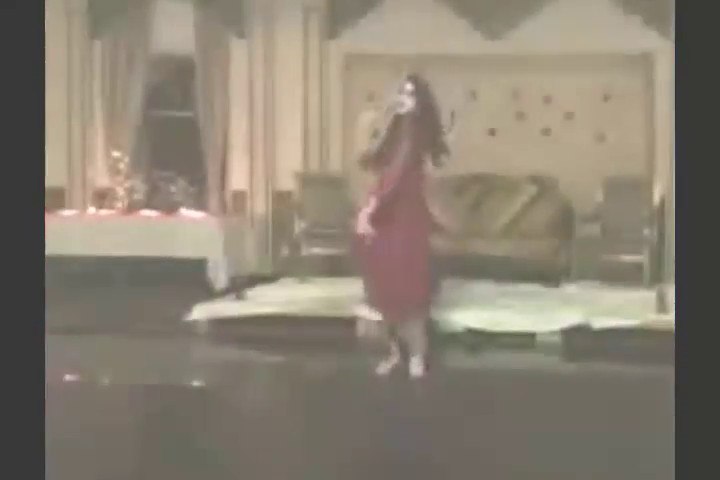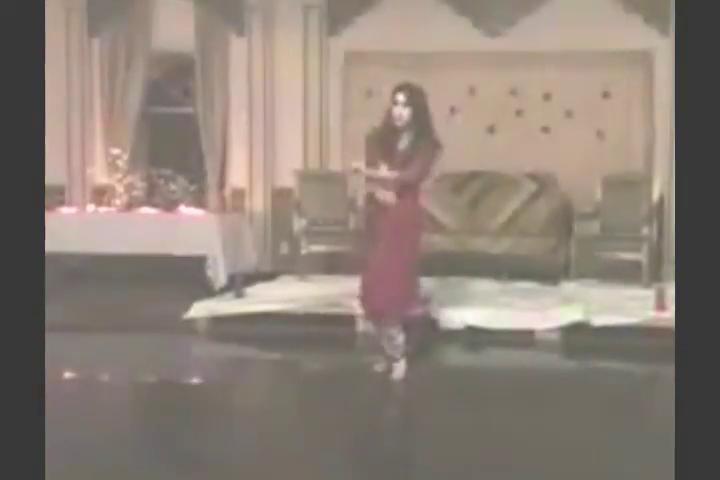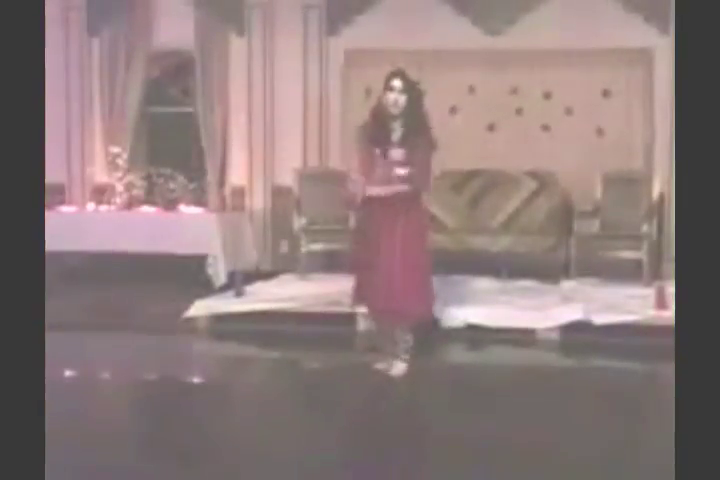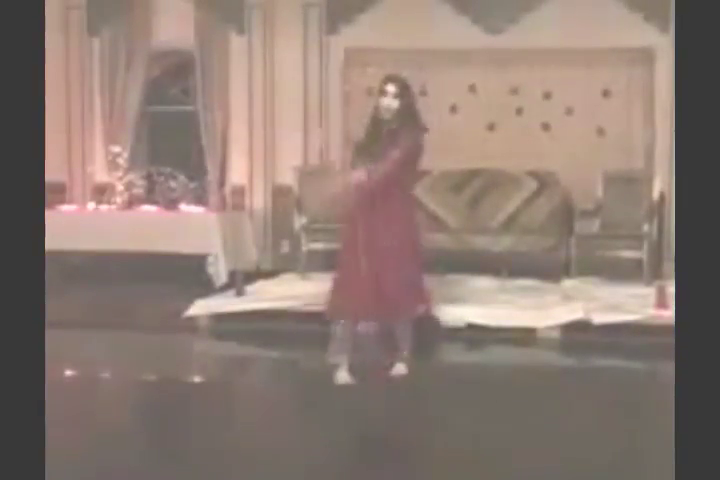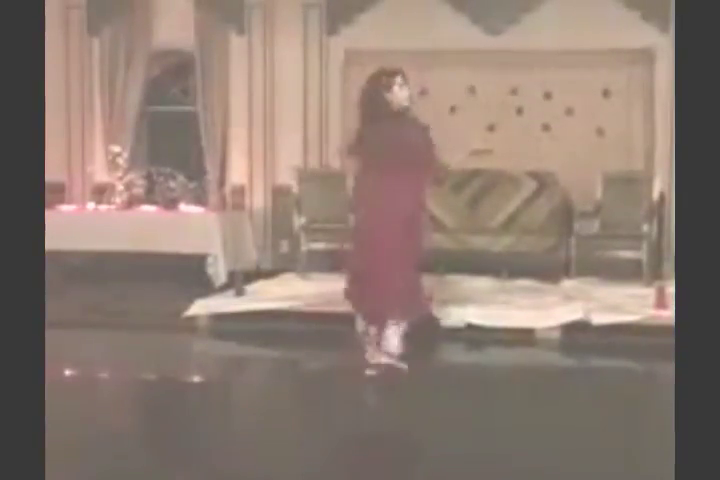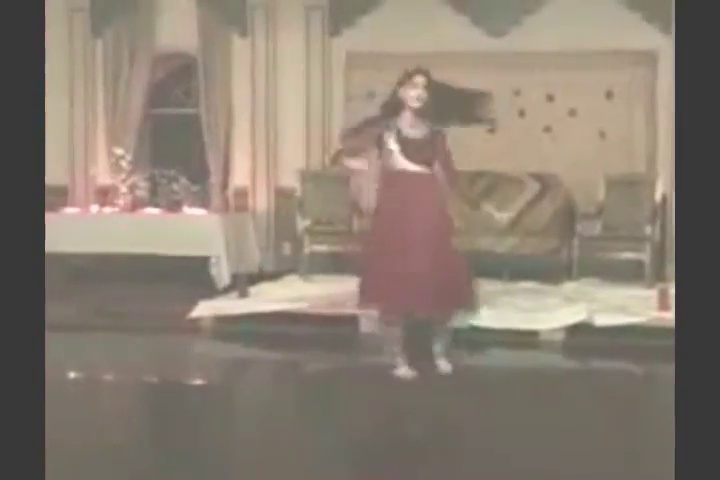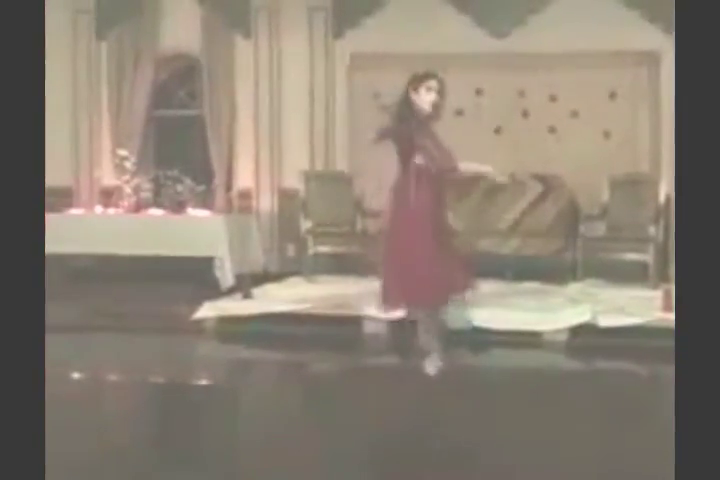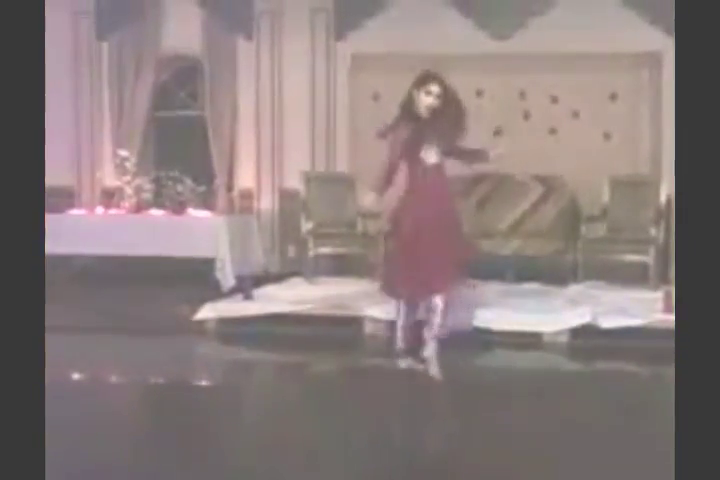
dt=0.5s
person 1, frame 1
left shoulder: (412, 130)
right shoulder: (397, 129)
left elbow: (395, 174)
right elbow: (372, 162)
left wrist: (367, 211)
left hip: (405, 212)
right hip: (386, 210)
left knee: (406, 285)
right knee: (383, 284)
left ankle: (416, 355)
right ankle: (394, 351)
person 1, frame 2
left shoulder: (426, 143)
right shoulder: (378, 138)
left elbow: (412, 176)
right elbow: (368, 175)
left wrist: (371, 172)
right wrist: (378, 188)
left hip: (403, 217)
right hip: (378, 215)
left knee: (388, 283)
right knee: (376, 285)
left ankle: (397, 355)
right ankle: (390, 352)
person 1, frame 3
left shoulder: (420, 136)
right shoulder: (369, 130)
left elbow: (421, 180)
right elbow: (367, 172)
left wrist: (387, 188)
right wrist: (392, 167)
left hip: (405, 215)
right hip: (374, 214)
left knee: (401, 284)
right knee: (376, 284)
left ankle: (401, 354)
right ankle: (389, 351)
person 1, frame 4
left shoulder: (410, 134)
right shoulder: (371, 134)
left elbow: (392, 161)
right elbow: (357, 171)
left wrist: (362, 177)
left hip: (396, 219)
right hip: (363, 219)
left knee: (399, 289)
right knee: (354, 288)
left ankle: (402, 356)
right ankle: (341, 363)
person 1, frame 5
left shoulder: (368, 132)
right shoulder: (413, 130)
left elbow: (360, 173)
right elbow: (432, 171)
left hip: (372, 213)
right hip: (401, 215)
left knee: (376, 285)
right knee: (399, 287)
left ankle: (376, 354)
right ankle: (387, 351)
person 1, frame 6
left shoulder: (434, 133)
right shoulder: (382, 127)
left elbow: (449, 174)
right elbow: (342, 152)
right wrist: (367, 167)
left hip: (428, 212)
right hip: (393, 213)
left knee: (437, 282)
right knee: (393, 288)
left ankle: (440, 352)
right ankle: (398, 359)
person 1, frame 7
left shoulder: (419, 128)
right shoulder: (412, 127)
left elbow: (441, 163)
right elbow: (443, 163)
left hip: (427, 207)
right hip: (413, 208)
left knee: (437, 278)
right knee: (424, 278)
left ankle: (432, 349)
right ankle: (430, 350)
person 1, frame 8
left shoulder: (436, 128)
right shoulder: (405, 128)
left elbow: (455, 150)
right elbow: (392, 162)
left wrist: (489, 154)
right wrist: (376, 192)
left hip: (437, 205)
right hip: (420, 206)
left knee: (416, 279)
right knee: (435, 277)
left ankle: (404, 350)
right ankle: (428, 348)
